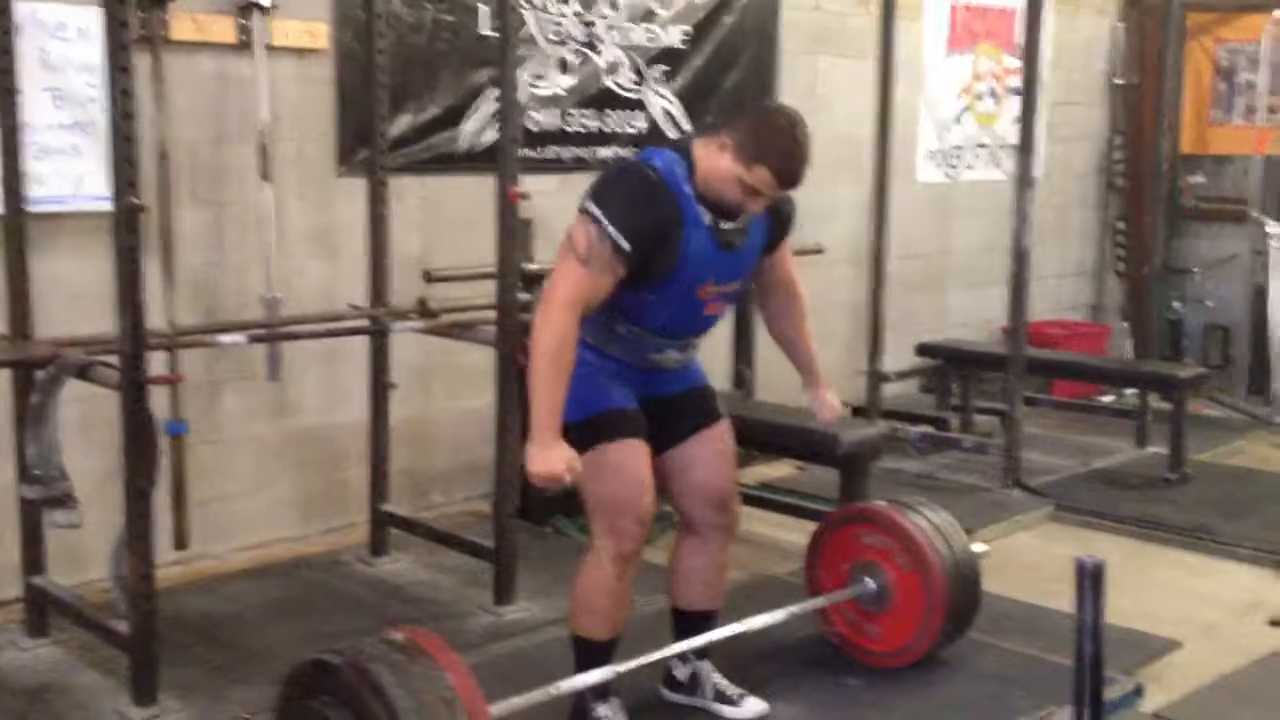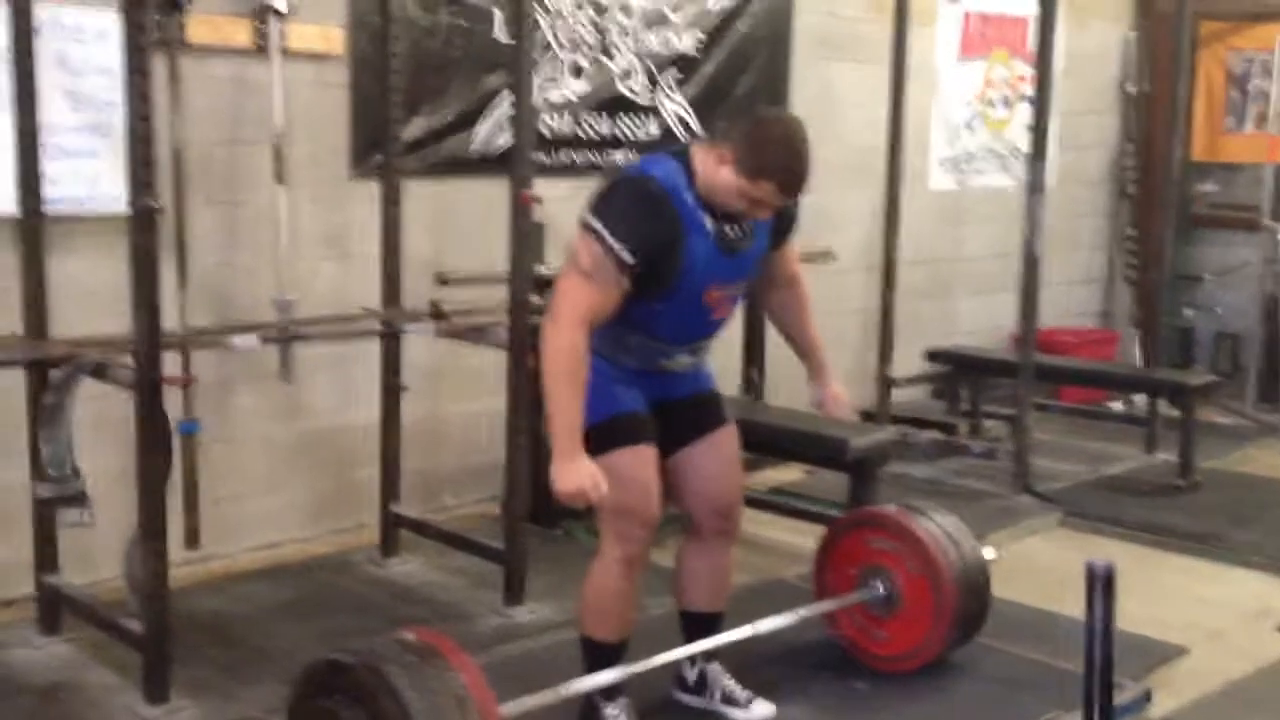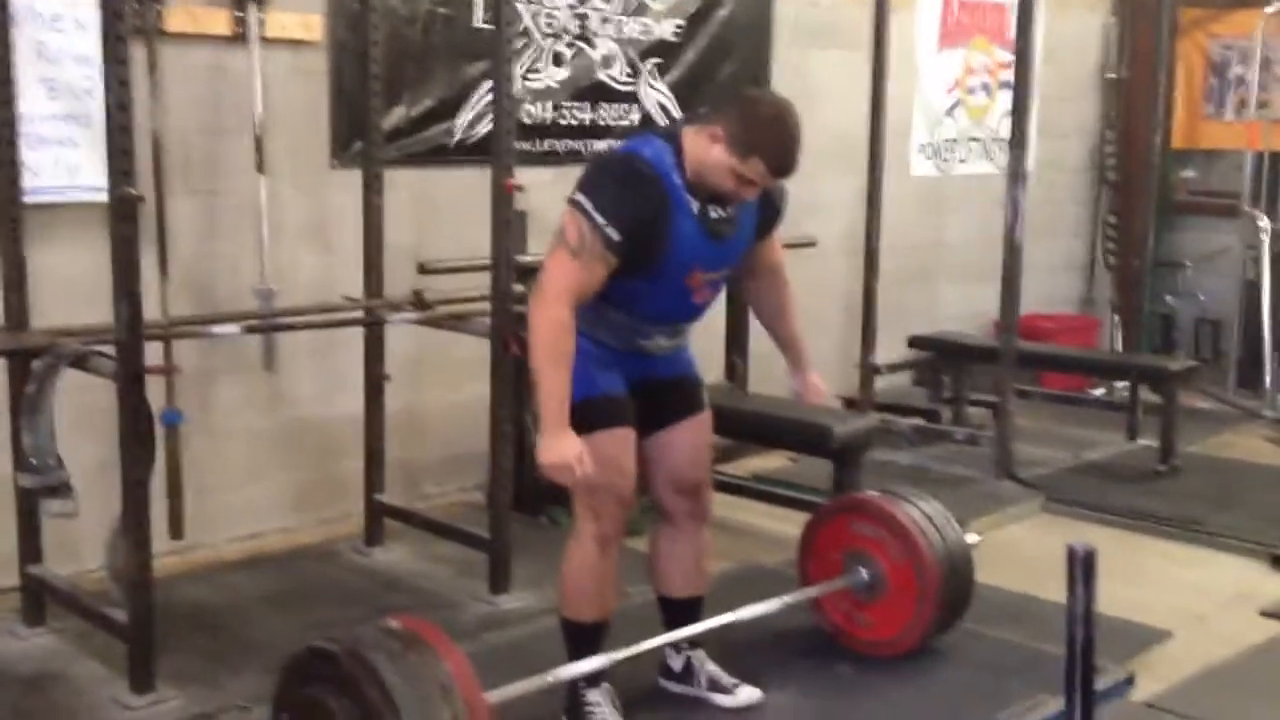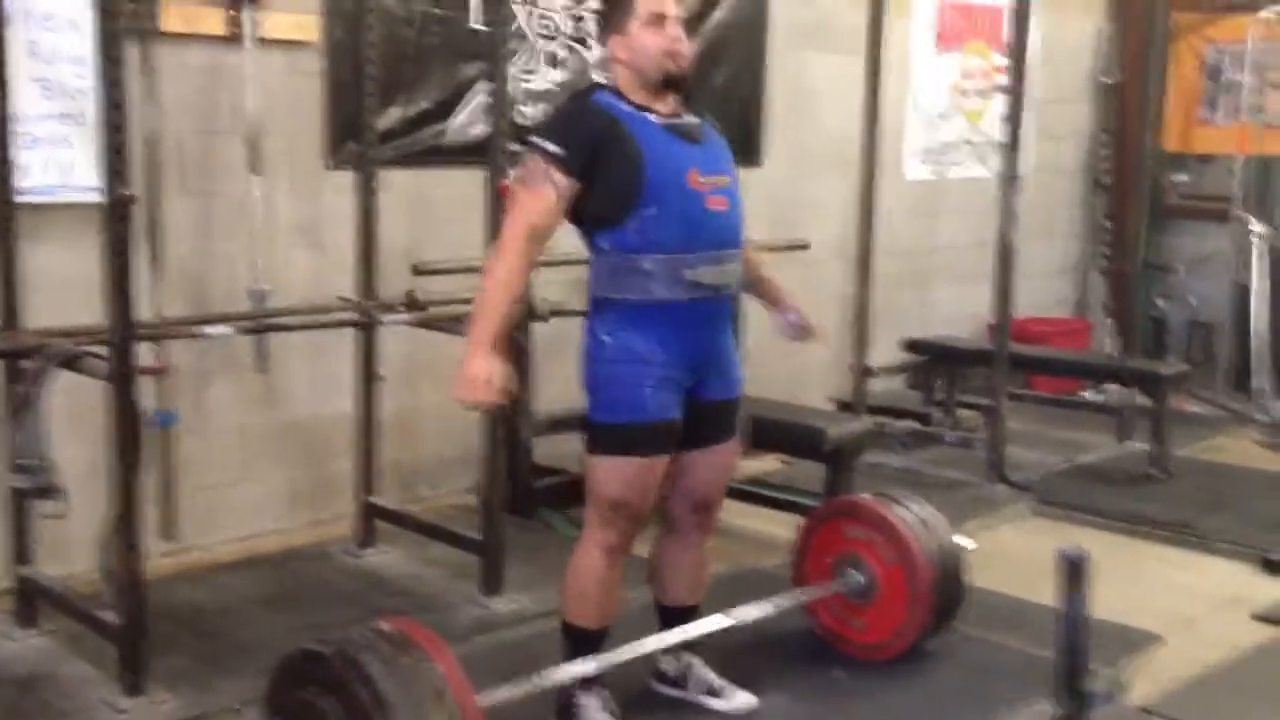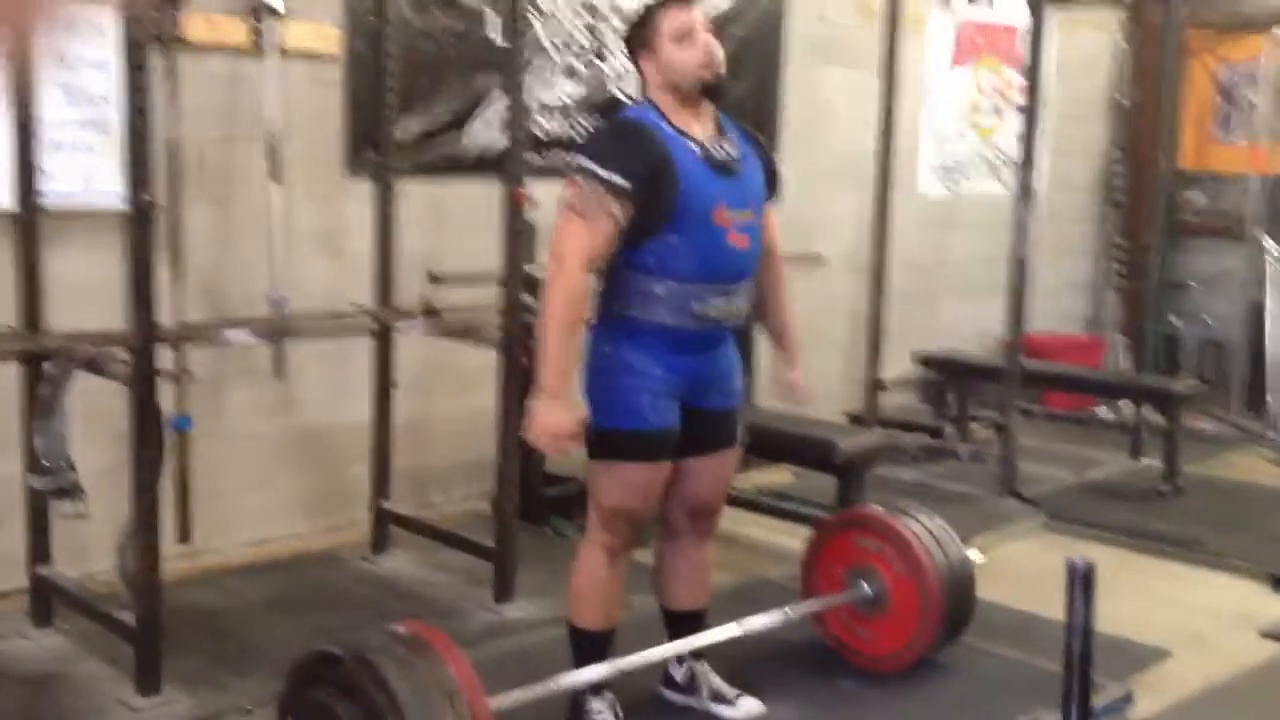
dt=1s
person 1, frame 1
left shoulder: (768, 206)
right shoulder: (641, 192)
left elbow: (779, 292)
right elbow: (559, 308)
left wrist: (815, 383)
right wrist: (544, 437)
left hip: (670, 367)
right hip: (595, 367)
left knee: (715, 516)
right knee: (625, 533)
left ankle: (688, 668)
person 1, frame 2
left shoulder: (768, 204)
right shoulder: (643, 203)
left elbow: (782, 284)
right elbow: (566, 323)
left wrist: (820, 373)
right wrist: (568, 454)
left hip: (680, 370)
right hip: (605, 371)
left knee: (718, 519)
right knee: (631, 535)
left ankle: (698, 670)
person 1, frame 3
left shoulder: (756, 194)
right shoulder: (630, 182)
left elbow: (764, 275)
right elbow: (553, 299)
left wrist: (800, 366)
right wrist: (554, 428)
left hip: (661, 352)
right hip: (590, 353)
left knee: (688, 501)
right knee: (605, 515)
left ankle: (683, 657)
person 1, frame 4
left shoulder: (702, 128)
right shoulder: (588, 124)
right elbow: (522, 235)
left wrist: (779, 302)
right wrist: (483, 346)
left hip: (715, 346)
right hip: (637, 347)
left knee: (696, 514)
right knee: (615, 524)
left ankle: (678, 660)
person 1, frame 5
left shoulder: (749, 149)
right shoulder: (626, 146)
left elbow: (763, 258)
right elbow: (569, 269)
left wrist: (786, 351)
right wrist: (551, 391)
left hip: (717, 360)
right hip: (642, 361)
left knee: (697, 520)
right knee: (617, 529)
